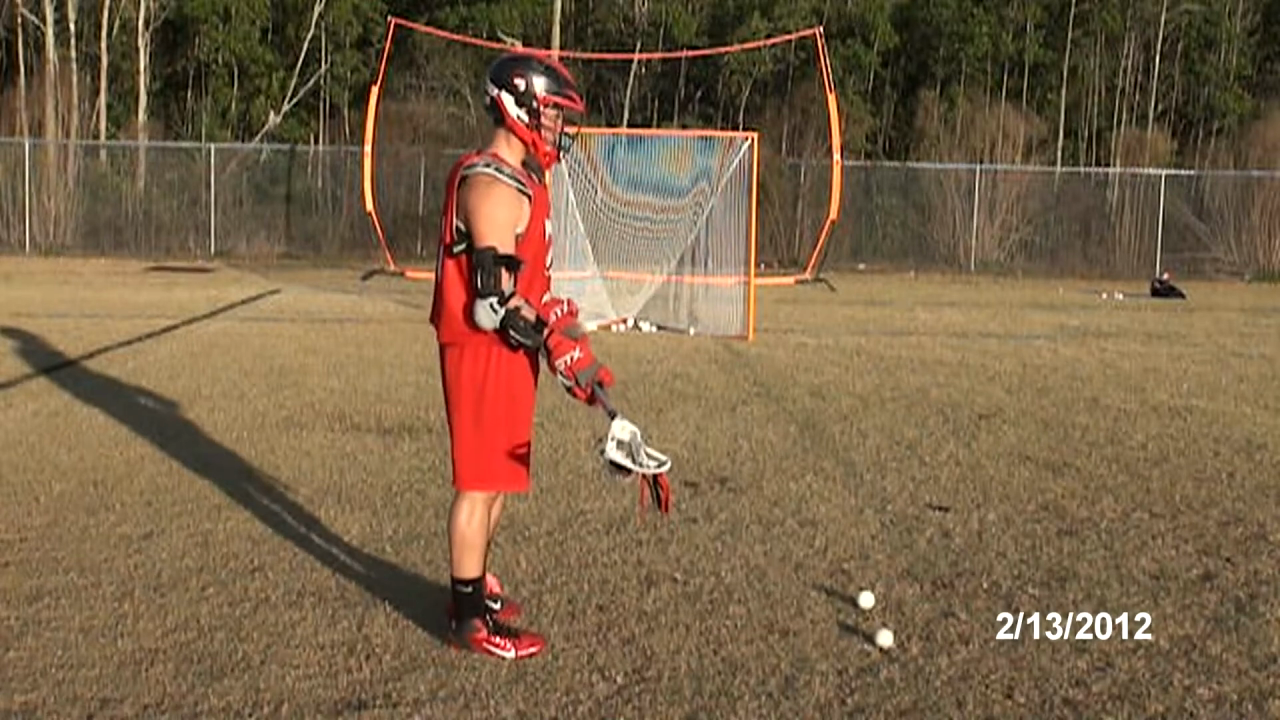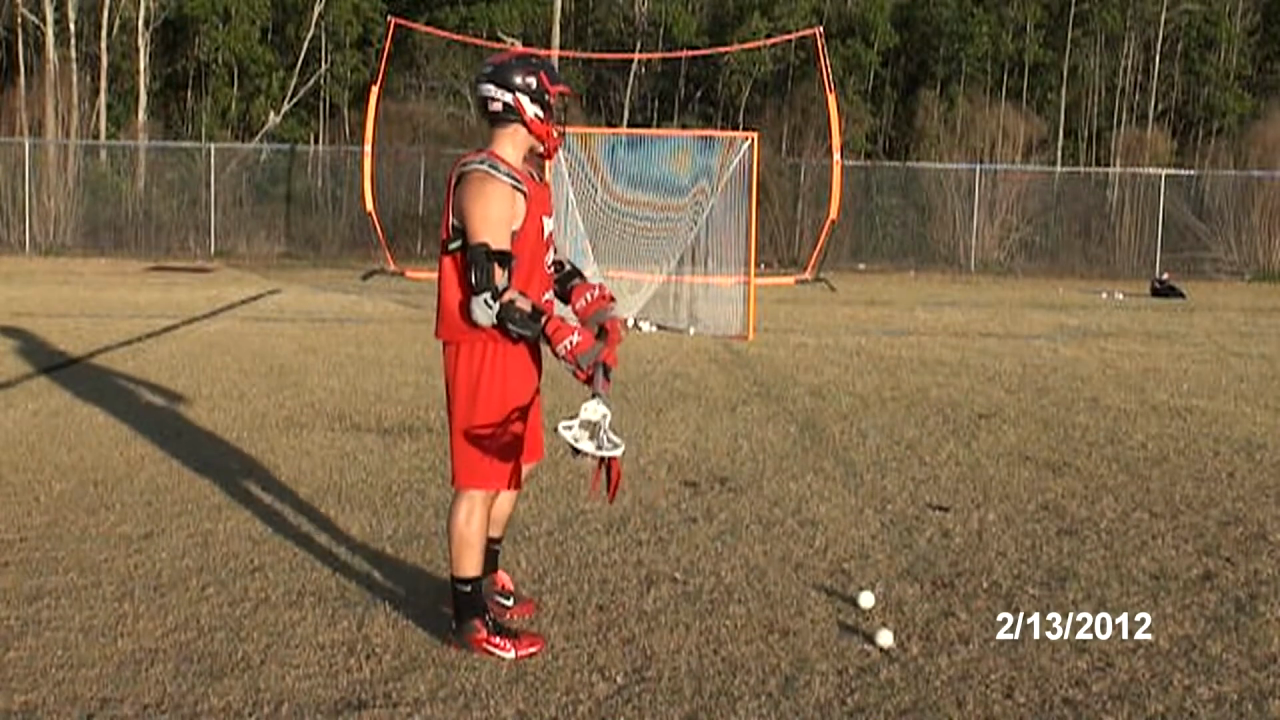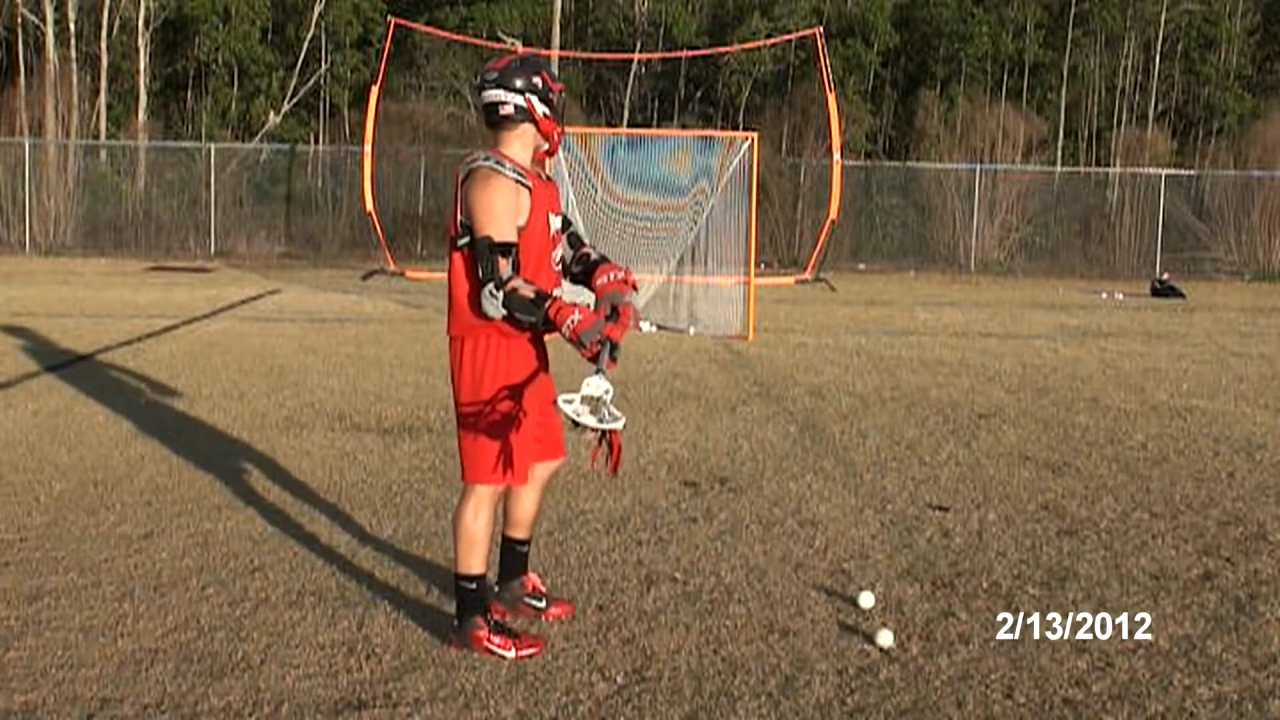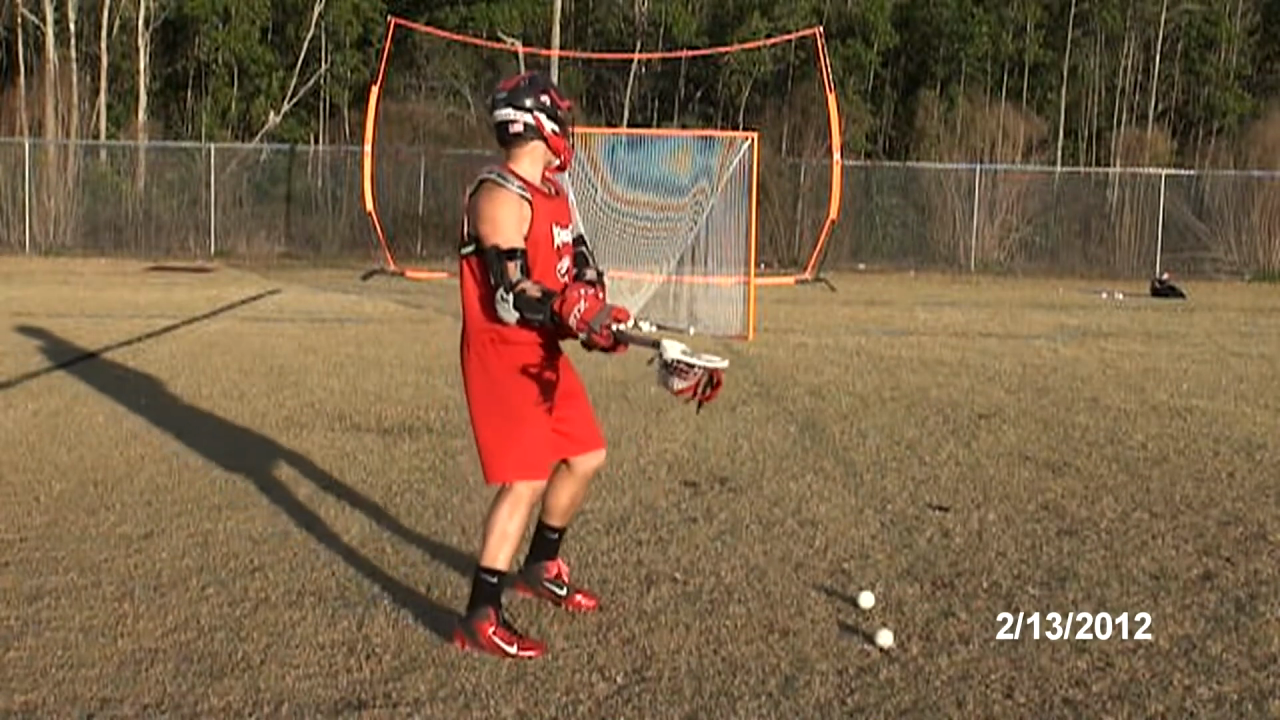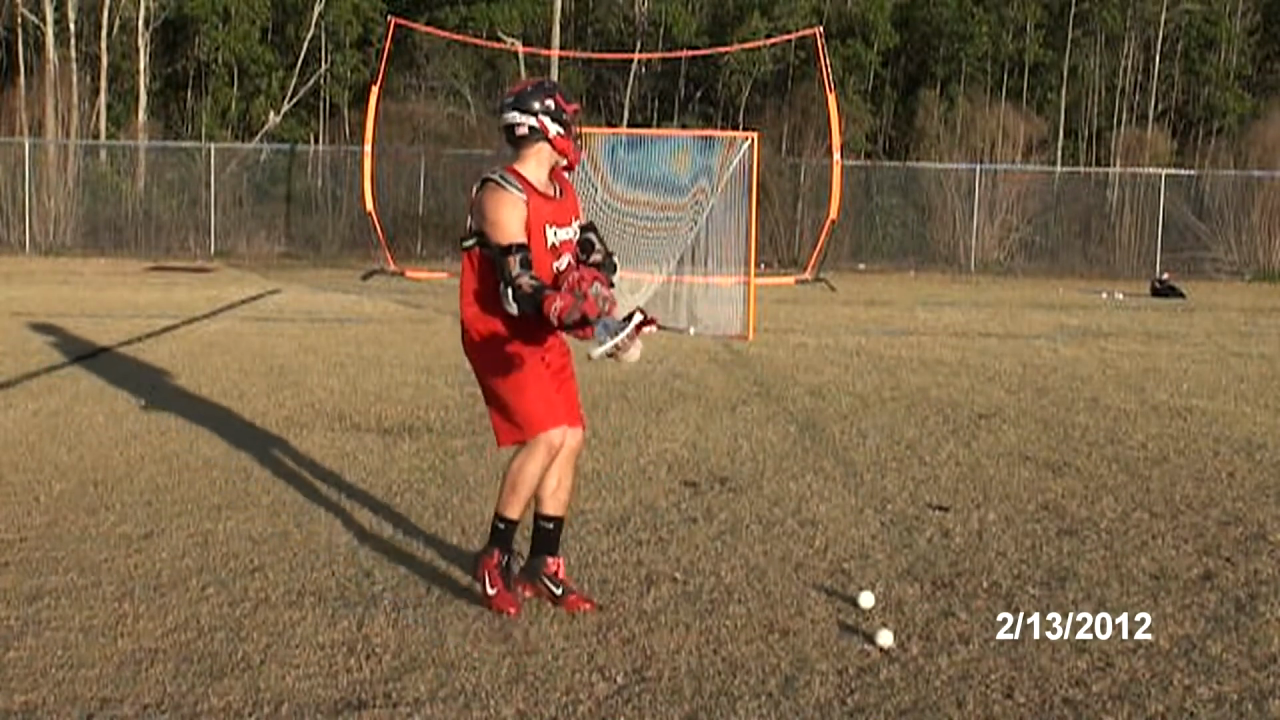
dt=1s
person 1, frame 1
left shoulder: (514, 177)
right shoulder: (492, 186)
right elbow: (494, 296)
left wrist: (551, 312)
right wrist: (559, 347)
left hip: (503, 350)
right hip: (484, 352)
left knee: (496, 476)
right knee: (481, 481)
left ankle: (474, 585)
right ankle: (470, 616)
person 1, frame 2
left shoulder: (524, 176)
right shoulder: (488, 185)
left elbow: (538, 256)
right elbow: (491, 295)
left wrist: (585, 295)
right wrist: (562, 336)
left hip: (514, 348)
right hip: (484, 352)
left knee: (514, 467)
right knee: (481, 481)
left ankle: (485, 579)
right ankle: (470, 617)
person 1, frame 3
left shoulder: (534, 178)
right shoulder: (493, 182)
left elbow: (565, 243)
right elbow: (498, 290)
left wrist: (607, 277)
right wrist: (567, 317)
left hip: (524, 346)
right hip: (490, 349)
left knee: (539, 463)
right knee: (490, 478)
left ankle: (513, 584)
right ankle: (472, 617)
person 1, frame 4
left shoulder: (552, 192)
right shoulder: (500, 196)
left elbow: (578, 259)
right elbow: (511, 296)
left wrist: (591, 298)
right wrist: (568, 310)
left hip: (542, 352)
right hip: (502, 355)
left knee: (584, 457)
right knee: (524, 481)
left ankle: (541, 567)
right ankle: (481, 616)
person 1, frame 5
left shoulder: (563, 190)
right shoulder: (501, 195)
left elbow: (595, 253)
right elbow: (515, 286)
left wrist: (590, 278)
right wrist: (558, 308)
left hip: (544, 334)
right hip: (499, 334)
left knee: (569, 441)
right knee: (549, 434)
left ankle: (543, 565)
right ankle: (495, 556)
